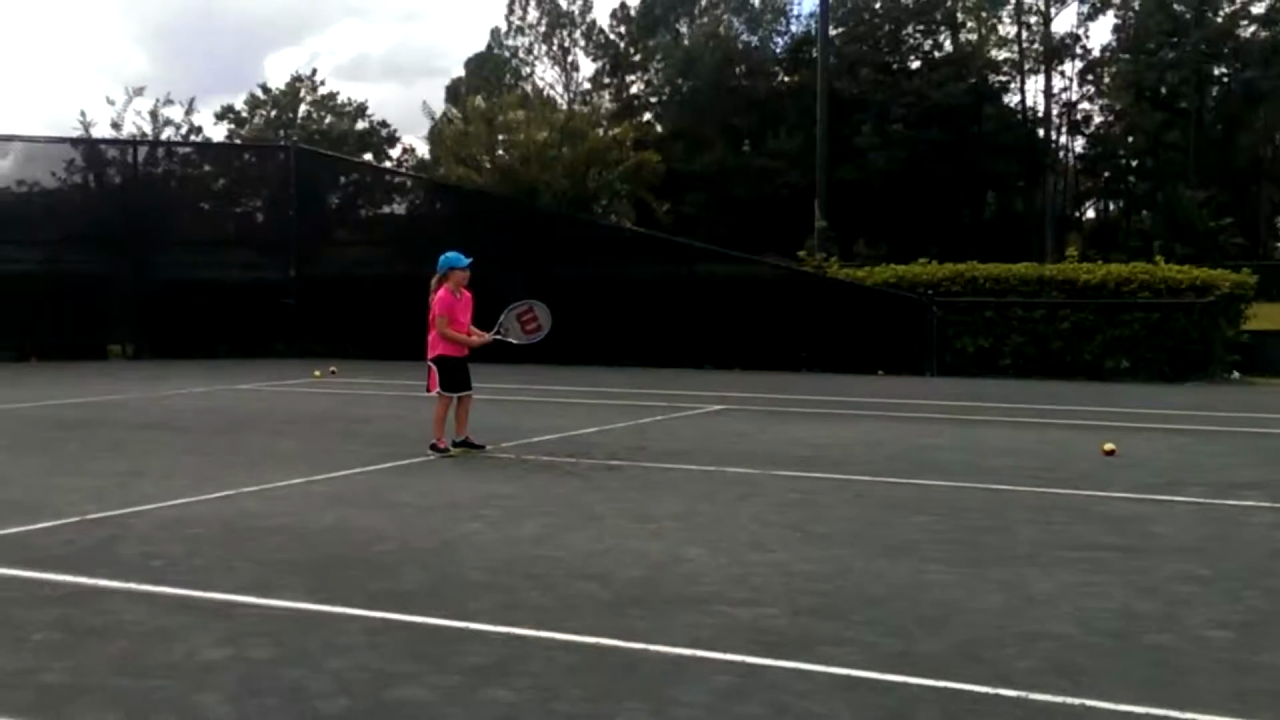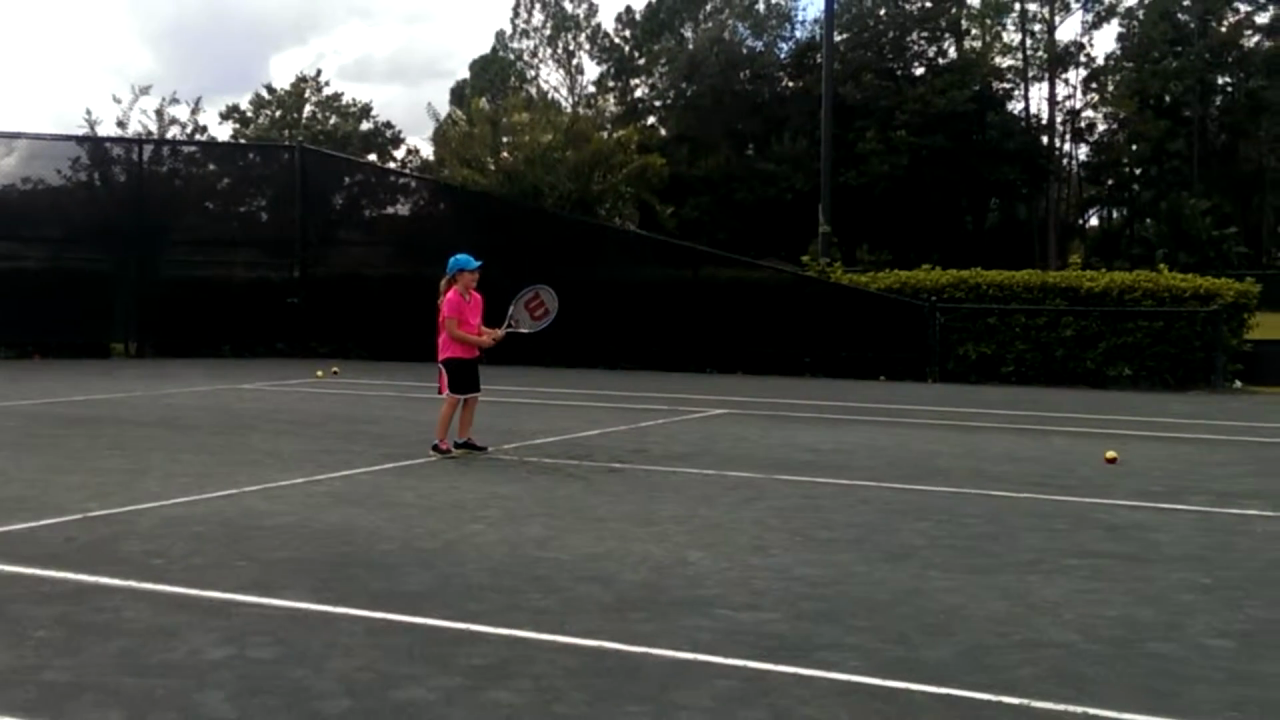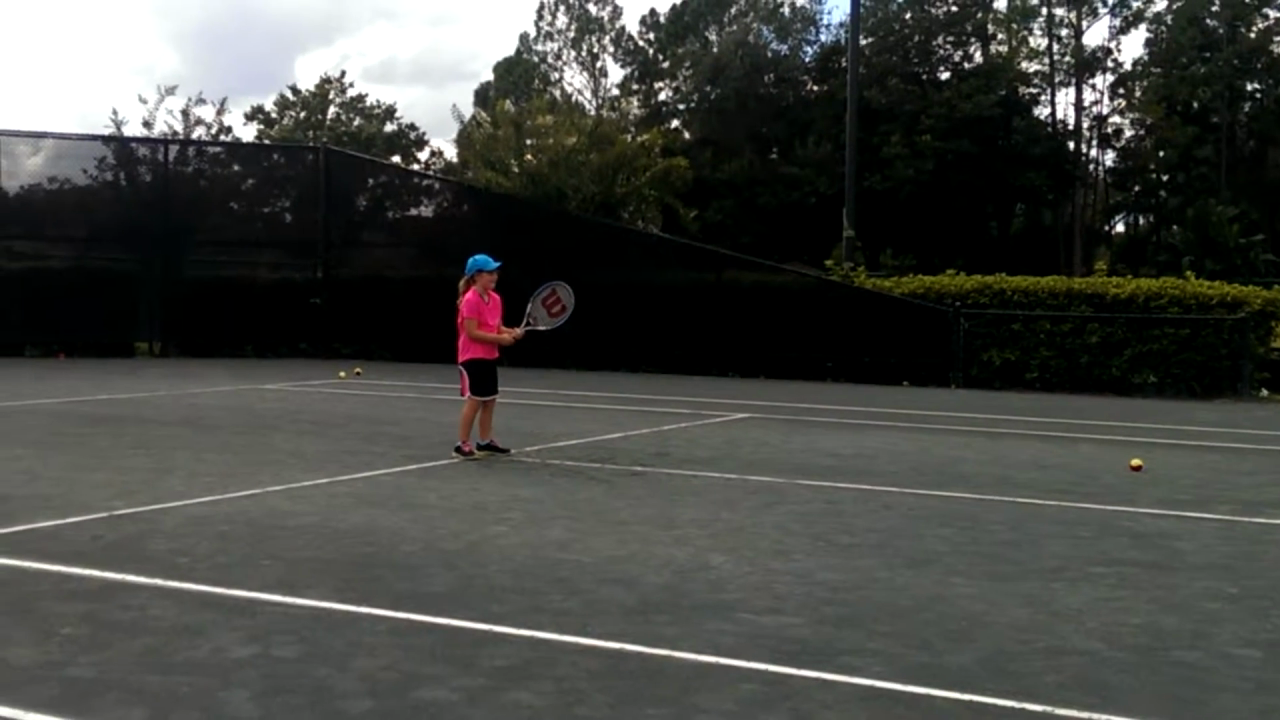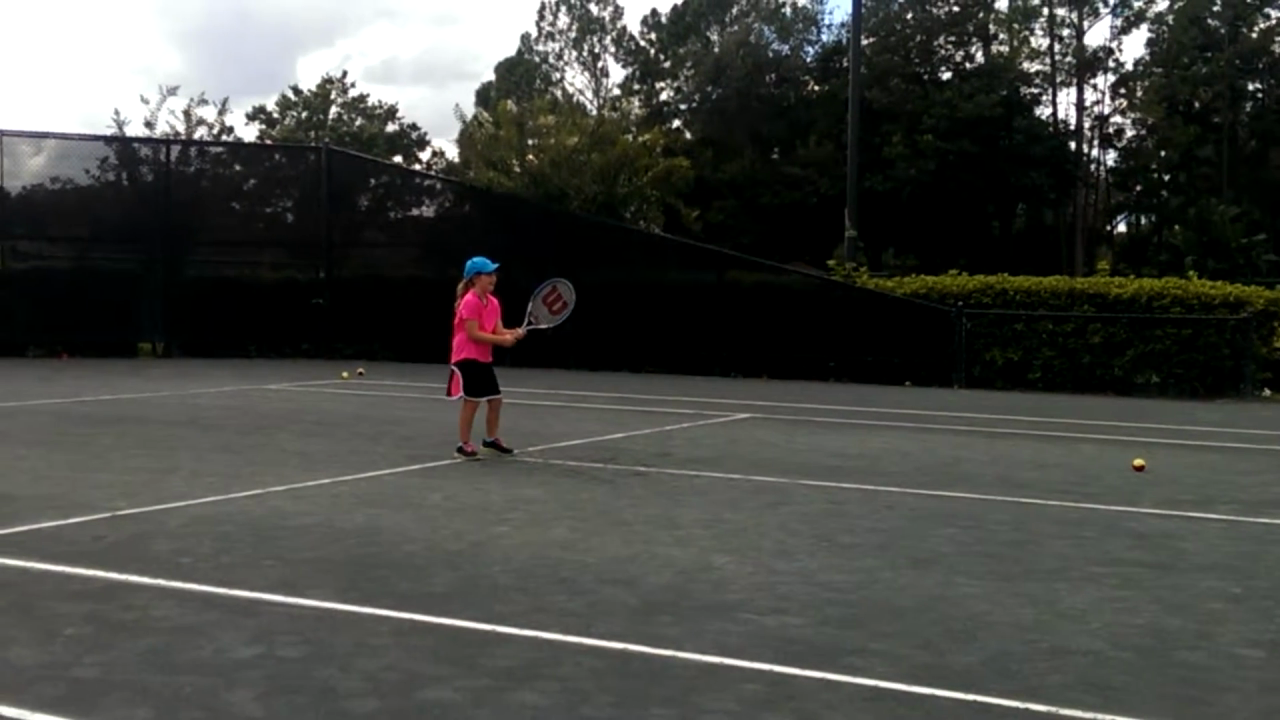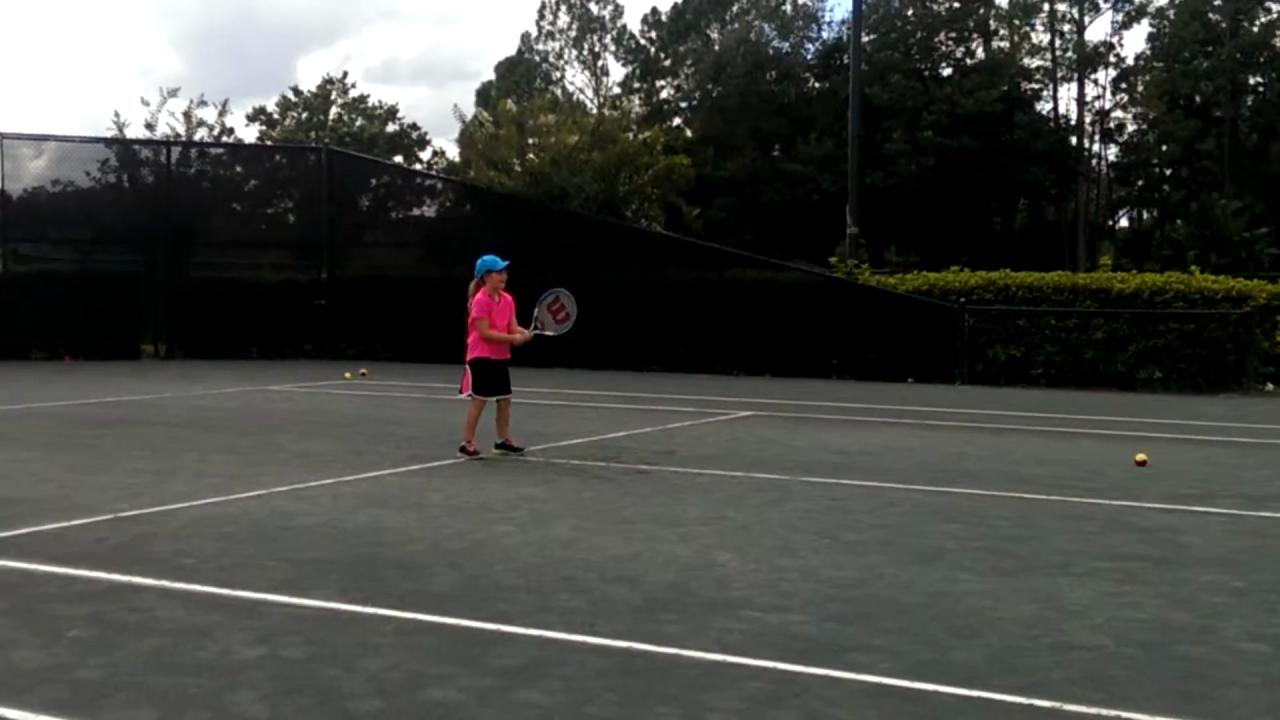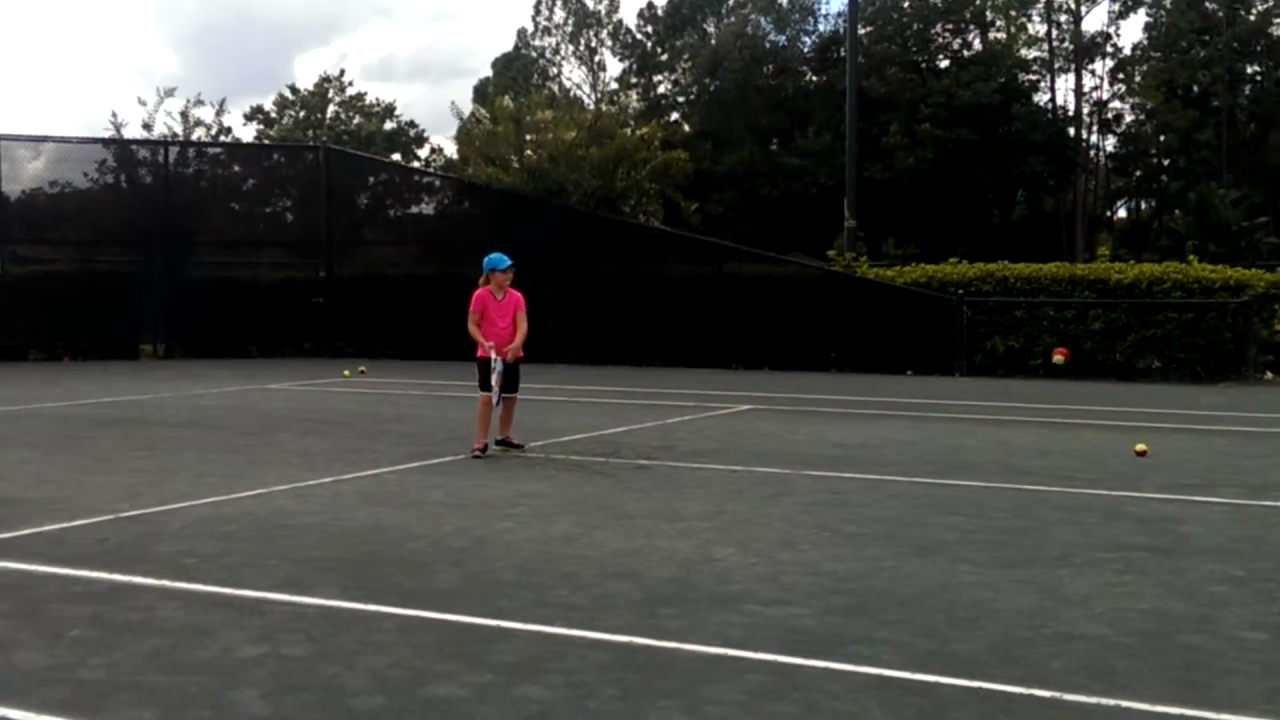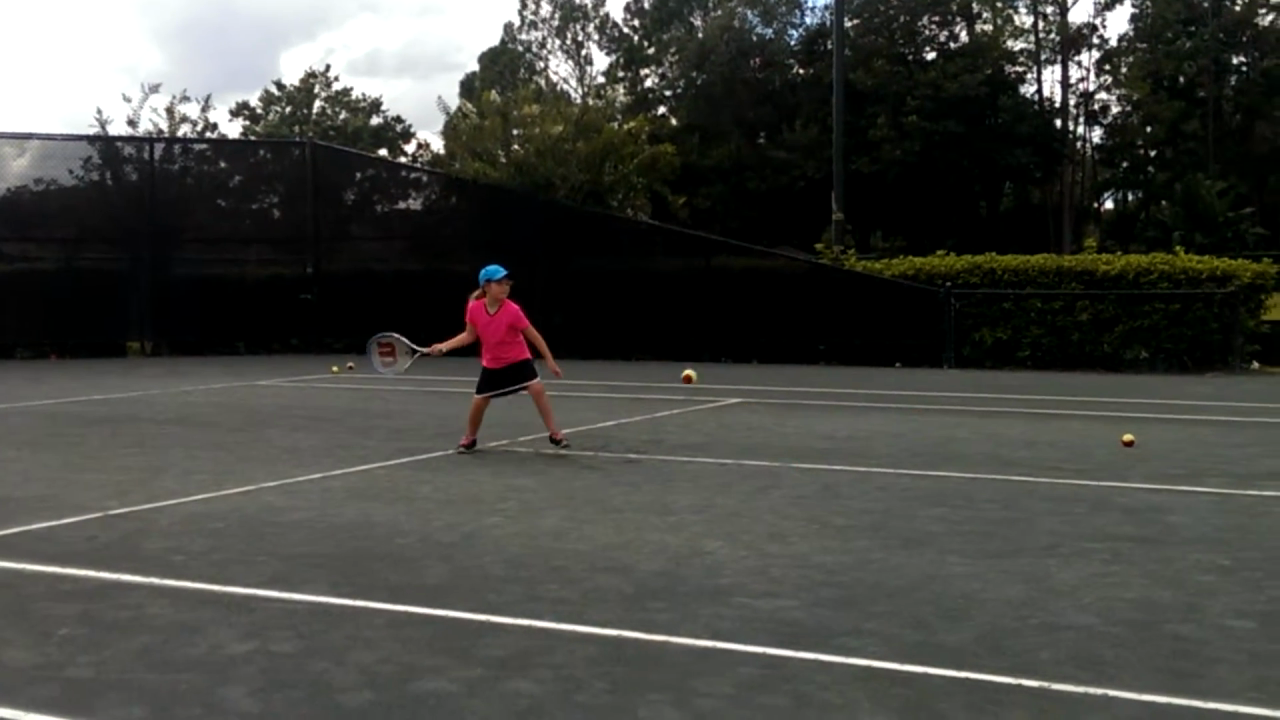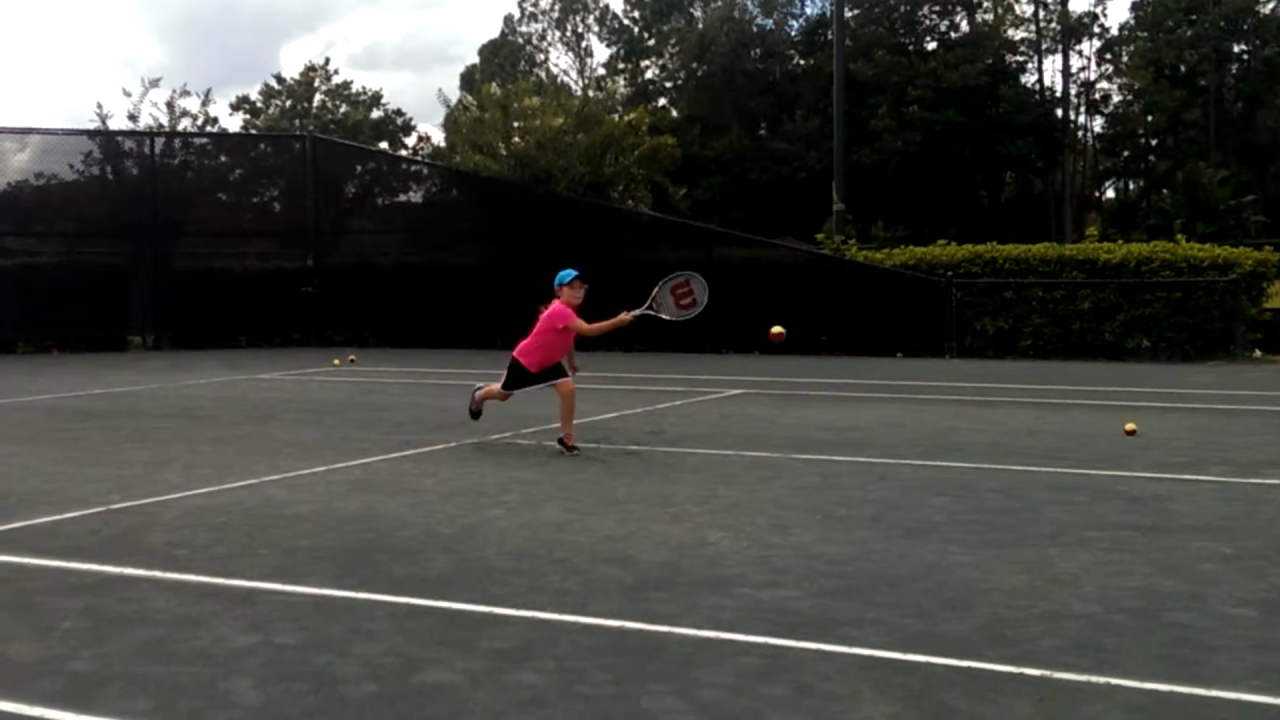
dt=0.4s
person 1, frame 1
left shoulder: (466, 296)
right shoulder: (443, 297)
right elbow: (442, 330)
left wrist: (480, 335)
right wrist: (469, 341)
left hip: (459, 355)
right hip: (443, 355)
left knee: (465, 396)
right knee: (445, 397)
left ankle: (461, 438)
right ankle: (437, 441)
person 1, frame 2
left shoulder: (476, 298)
right shoulder: (452, 299)
right elbow: (452, 331)
left wrist: (491, 333)
right wrist: (479, 341)
left hip: (470, 356)
right hip: (453, 356)
left knee: (471, 398)
right knee: (453, 398)
left ankle: (463, 440)
right ankle: (439, 442)
person 1, frame 3
left shoulder: (495, 299)
right shoulder: (471, 300)
right elbow: (471, 332)
left wrist: (511, 332)
right wrist: (499, 339)
left hip: (489, 357)
right hip: (473, 358)
left knee: (489, 400)
right knee: (475, 400)
left ankle: (485, 441)
right ankle: (462, 444)
person 1, frame 4
left shoulder: (493, 303)
right shoulder: (470, 301)
left elbow: (498, 331)
right elbow: (473, 333)
left wrist: (513, 333)
right wrist: (501, 340)
left hip: (484, 359)
right hip: (467, 359)
left knee: (496, 399)
right knee: (472, 401)
left ankle: (491, 439)
right ankle: (464, 445)
person 1, frame 5
left shoulder: (507, 299)
right shoulder: (480, 300)
left elbow: (513, 327)
right elbow: (484, 332)
left wrist: (523, 333)
right wrist: (512, 338)
left hip: (501, 357)
right hip: (481, 357)
left knee: (505, 399)
right knee: (478, 401)
left ankle: (503, 440)
right ankle: (467, 444)
person 1, frame 6
left shoulder: (516, 297)
right shoulder: (480, 296)
left elbow: (522, 324)
right elbow: (472, 325)
left wrist: (517, 344)
right wrist: (484, 342)
left hip: (511, 356)
right hip: (487, 356)
left knee: (510, 398)
right knee: (486, 398)
left ankle: (502, 437)
right ankle: (481, 441)
person 1, frame 7
left shoulder: (513, 310)
right shoulder: (474, 308)
left elbow: (533, 335)
right elbow: (469, 335)
left wrist: (550, 361)
right wrist: (444, 346)
left hip: (518, 360)
right hip: (492, 364)
left knee: (537, 389)
right knee: (479, 402)
left ankle: (555, 434)
right ankle: (470, 438)
person 1, frame 8
left shoulder: (568, 310)
right shoulder: (561, 311)
right elbow: (586, 330)
left wrist: (572, 363)
right wrist: (618, 321)
left hip: (549, 361)
right hip: (525, 359)
left knee: (568, 390)
right knee: (503, 394)
left ankle: (565, 436)
right ankle: (480, 393)
